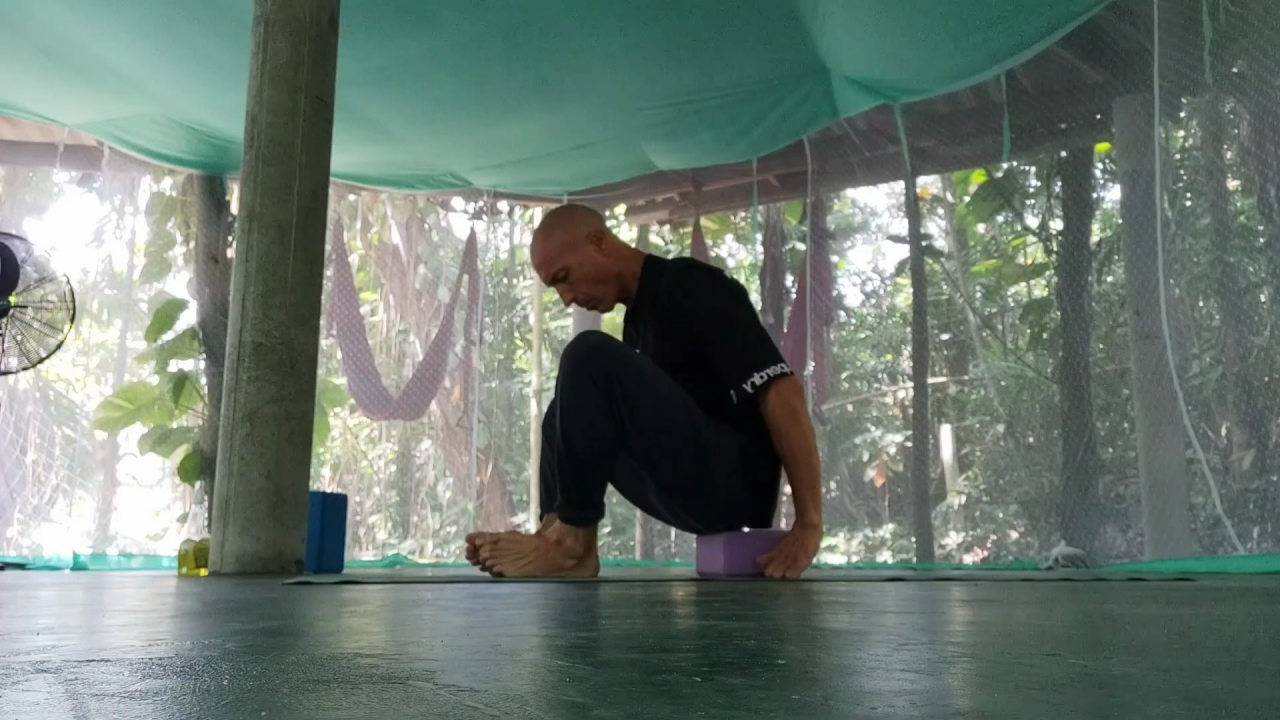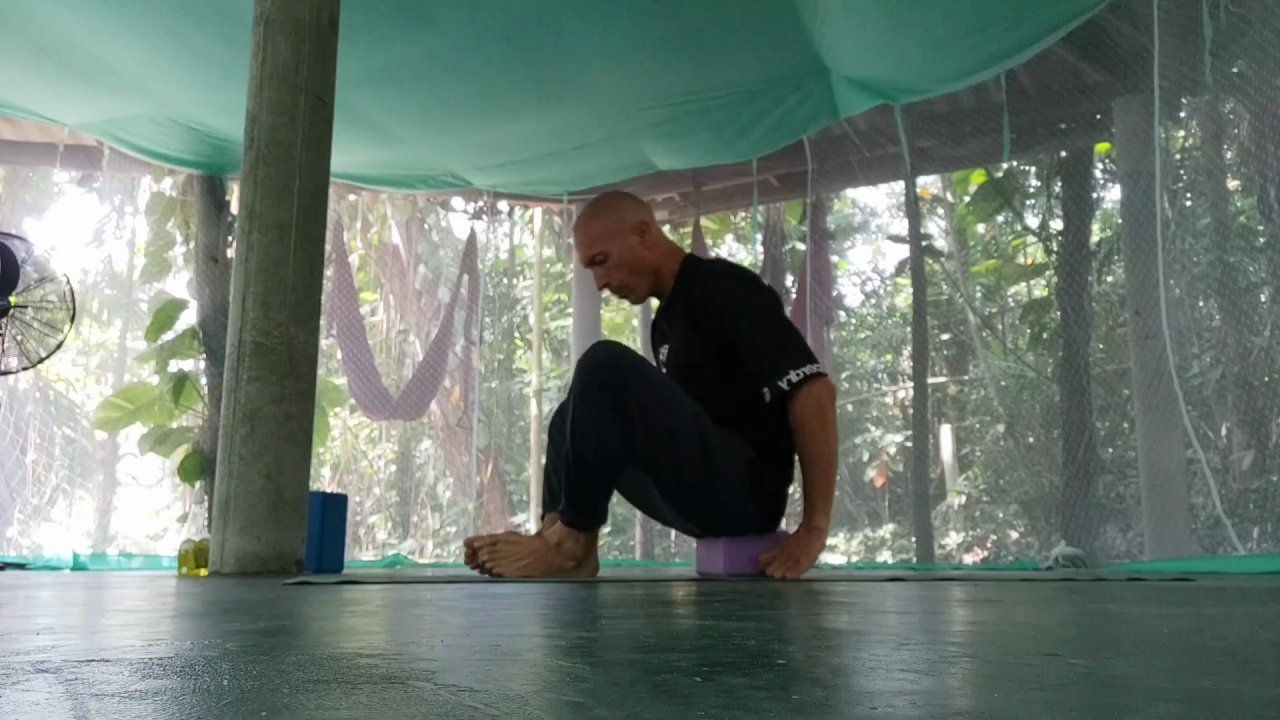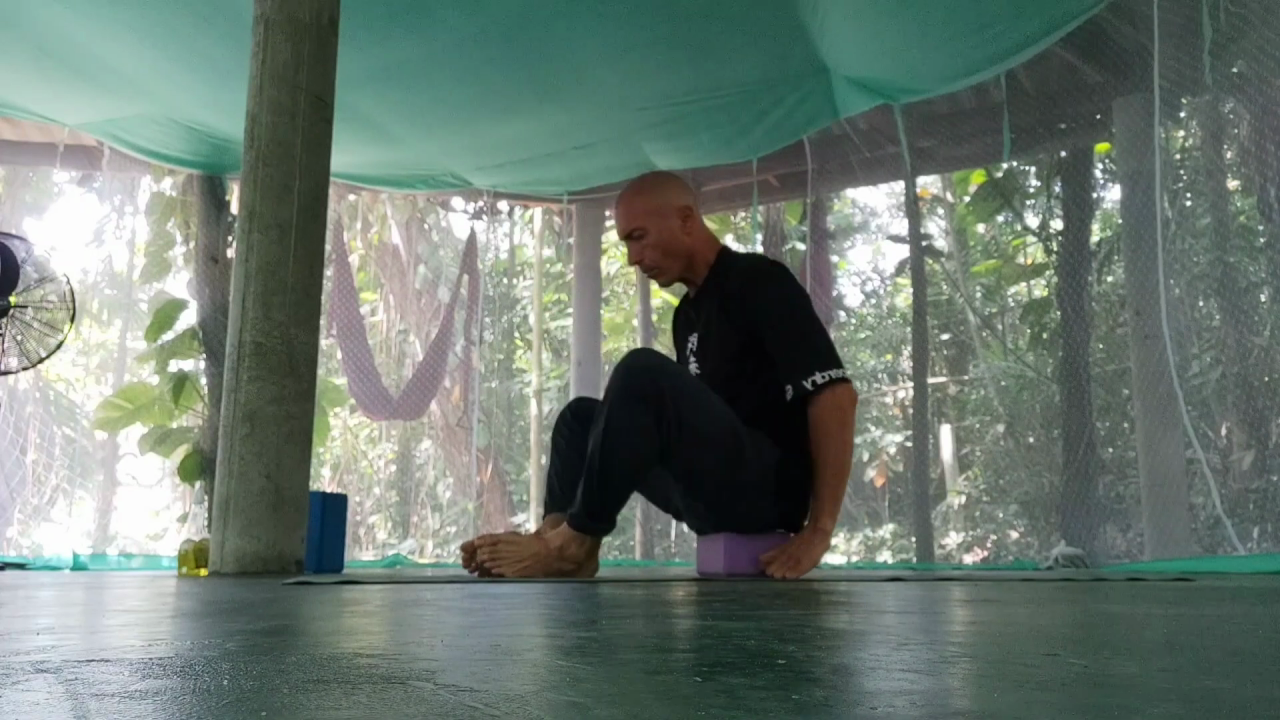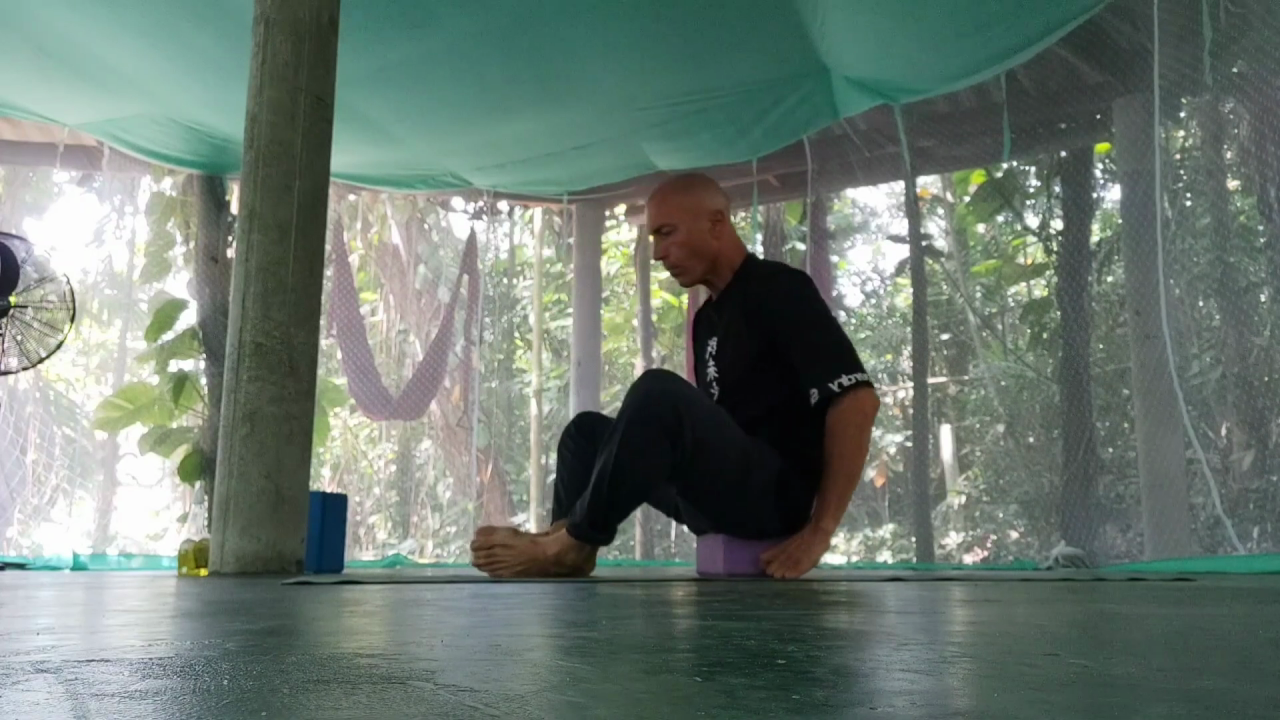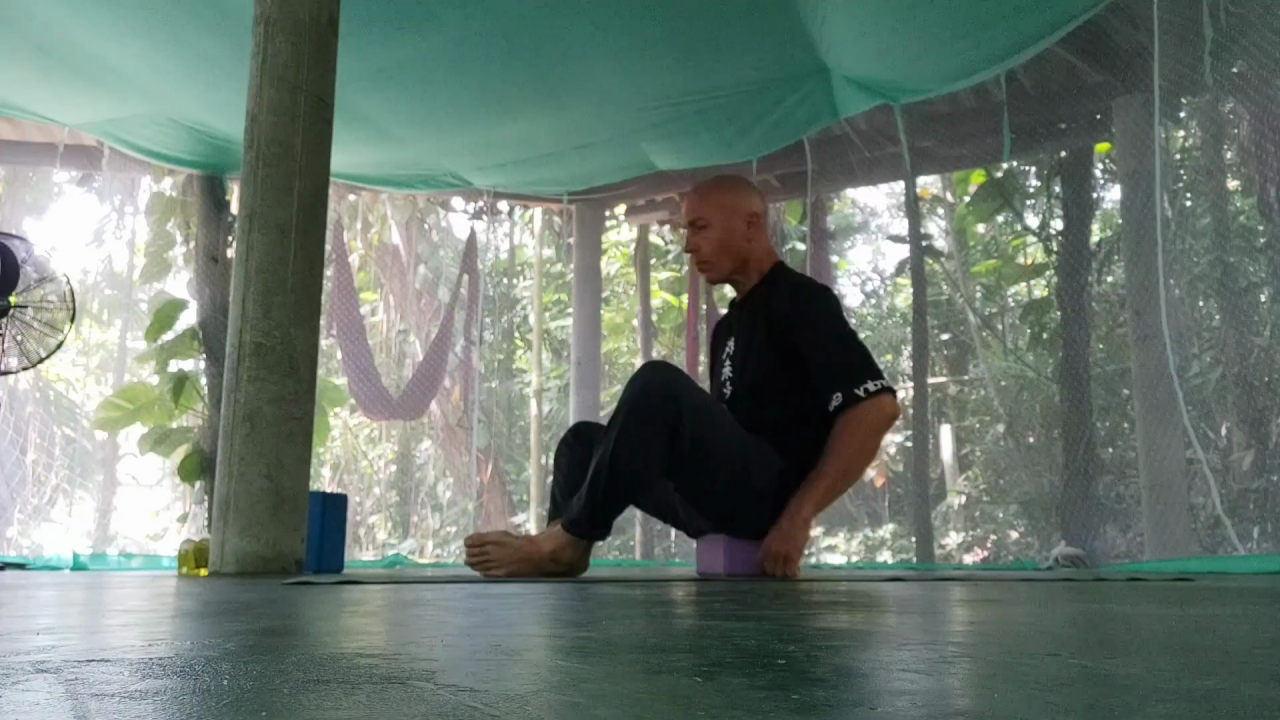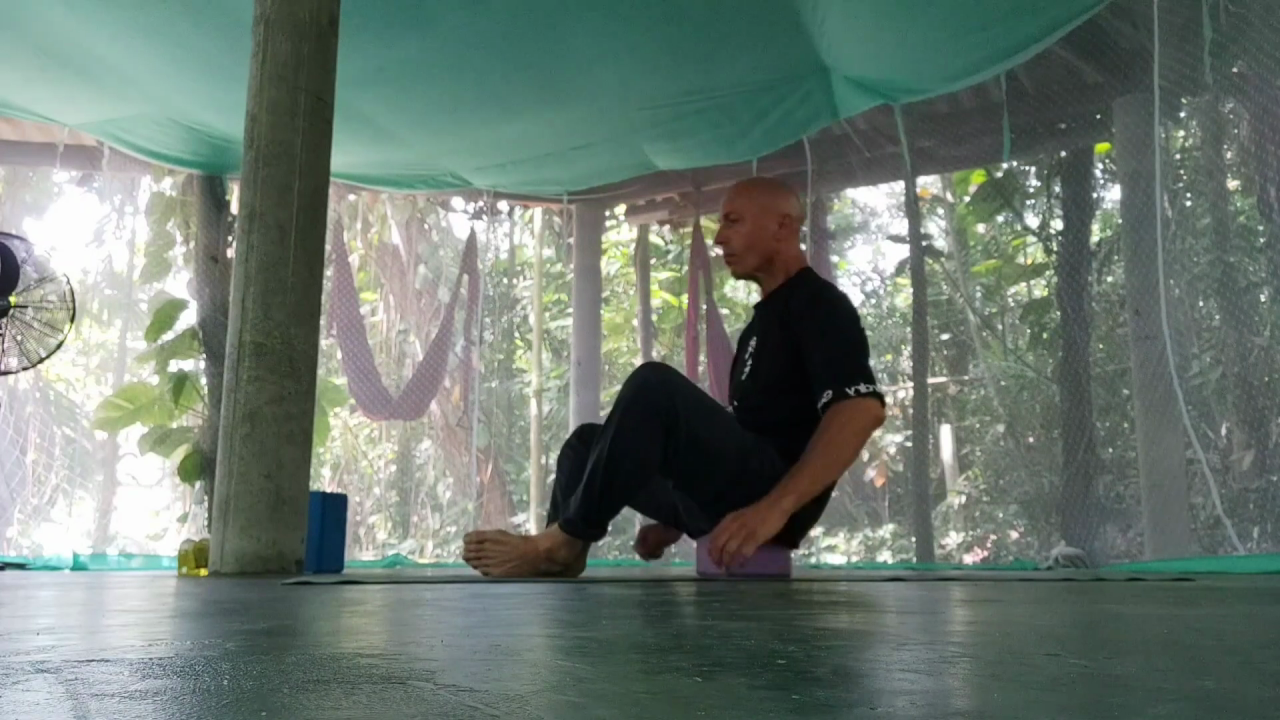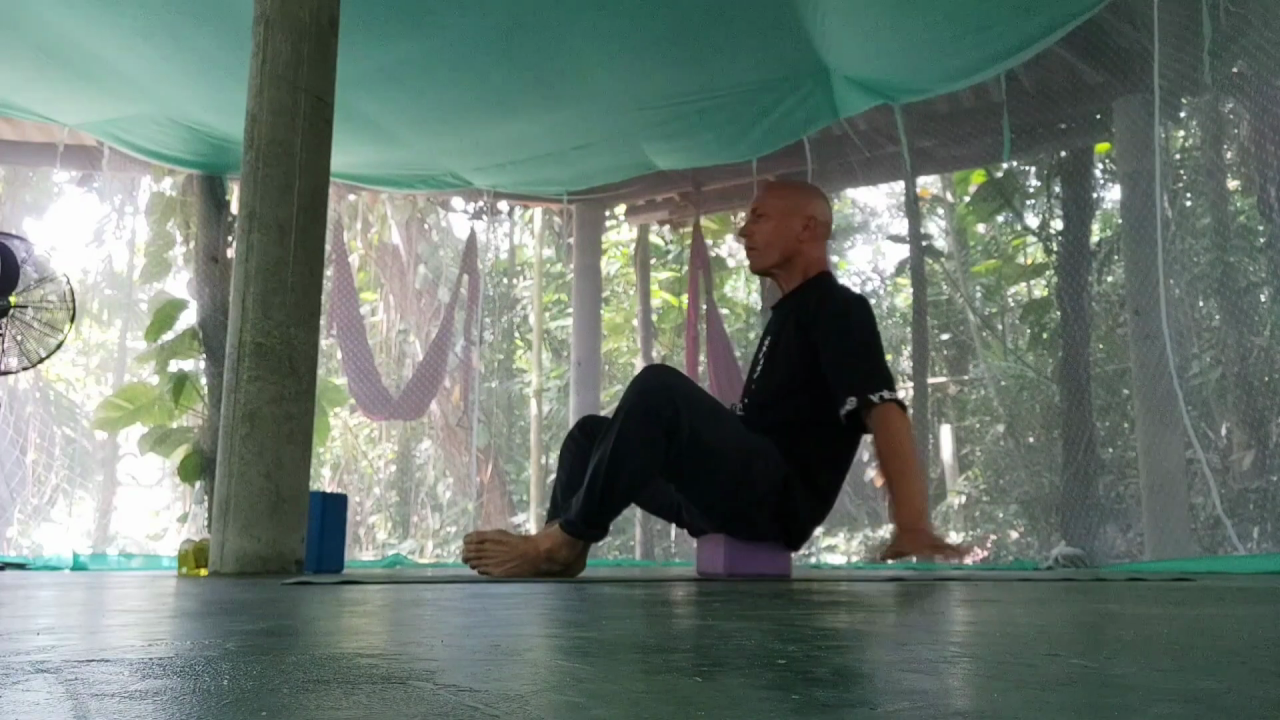
dt=0.3s
person 1, frame 1
left shoulder: (692, 288)
right shoulder: (636, 321)
left elbow: (781, 390)
left wrist: (808, 524)
left hip: (735, 485)
right hip: (690, 490)
left knee: (590, 358)
right knee: (569, 413)
left ankle: (571, 539)
right ankle: (557, 532)
person 1, frame 2
left shoulder: (724, 289)
right shoulder: (666, 321)
left elbow: (812, 389)
left wrist: (814, 528)
left hip: (744, 491)
right hip: (699, 495)
left knee: (605, 367)
right knee: (576, 414)
left ankle: (572, 542)
right ankle: (555, 534)
person 1, frame 3
left shoulder: (759, 283)
right shoulder: (687, 314)
left elbow: (834, 394)
left wrist: (817, 532)
left hip: (766, 489)
right hip: (714, 491)
left knee: (644, 372)
right knee: (581, 416)
left ankle: (576, 541)
right ankle: (557, 532)
person 1, frame 4
left shoulder: (781, 291)
right shoulder: (707, 318)
left elbow: (856, 398)
left wrist: (819, 531)
left hip: (773, 494)
right hip: (721, 495)
left knee: (658, 393)
right knee: (587, 429)
left ankle: (574, 545)
right ankle: (562, 538)
person 1, frame 5
left shoulder: (803, 301)
right shoulder: (729, 326)
left elbow: (877, 406)
left wrist: (799, 514)
left hip: (770, 493)
right hip: (725, 495)
left knee: (657, 385)
right knee: (583, 438)
left ankle: (569, 541)
right ankle: (563, 543)
person 1, frame 6
left shoulder: (819, 305)
right shoulder: (763, 321)
left elbow: (862, 410)
left wrist: (775, 508)
right wrist: (676, 522)
left hip: (769, 491)
right hip: (729, 491)
left knee: (654, 385)
right knee: (587, 441)
left ankle: (564, 542)
right ankle: (558, 550)
person 1, frame 7
left shoulder: (836, 310)
right shoulder: (789, 314)
left elbow: (884, 411)
left wrist: (912, 524)
right wrist: (776, 520)
left hip: (771, 499)
right hip: (738, 493)
left knee: (660, 387)
right knee: (592, 431)
left ankle: (566, 543)
right ankle: (552, 553)
